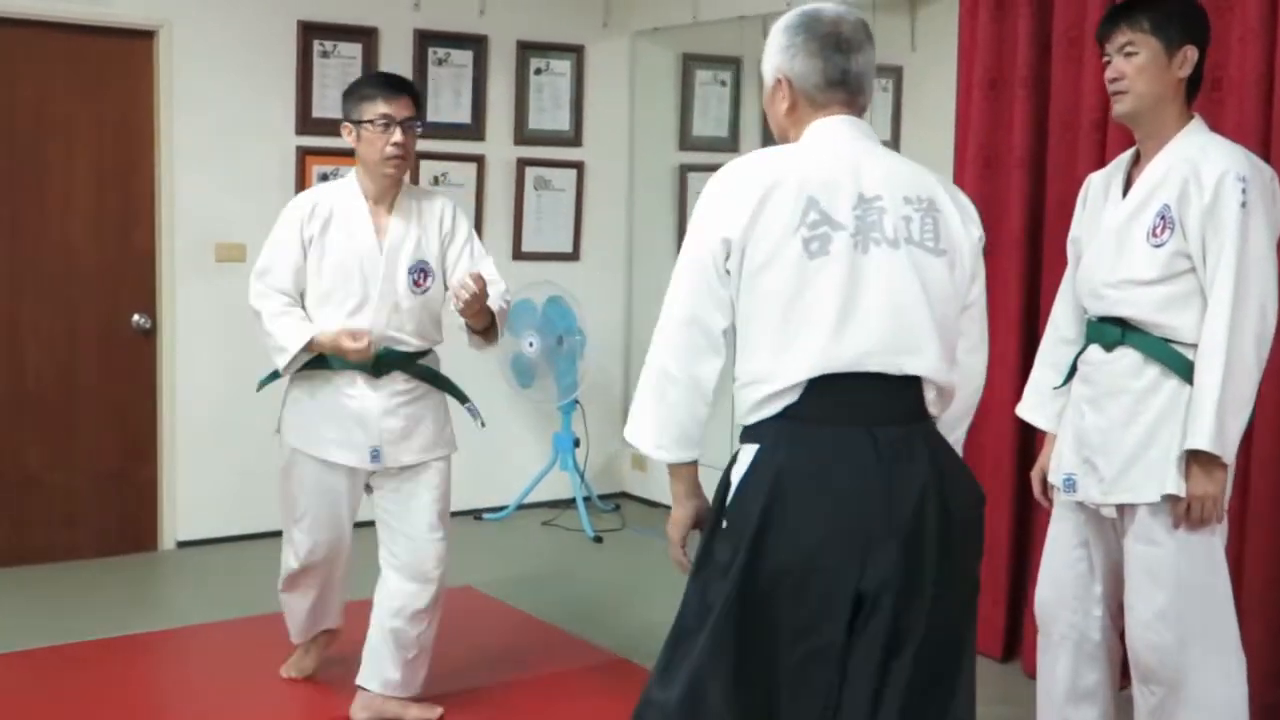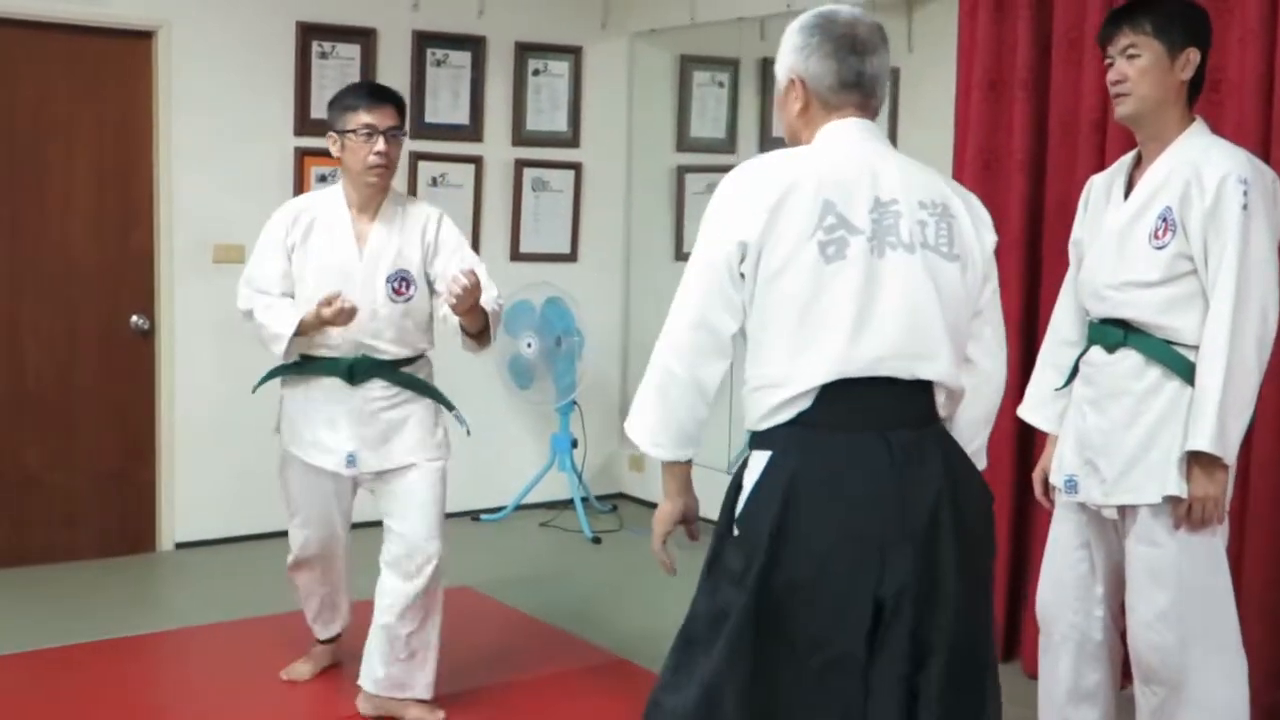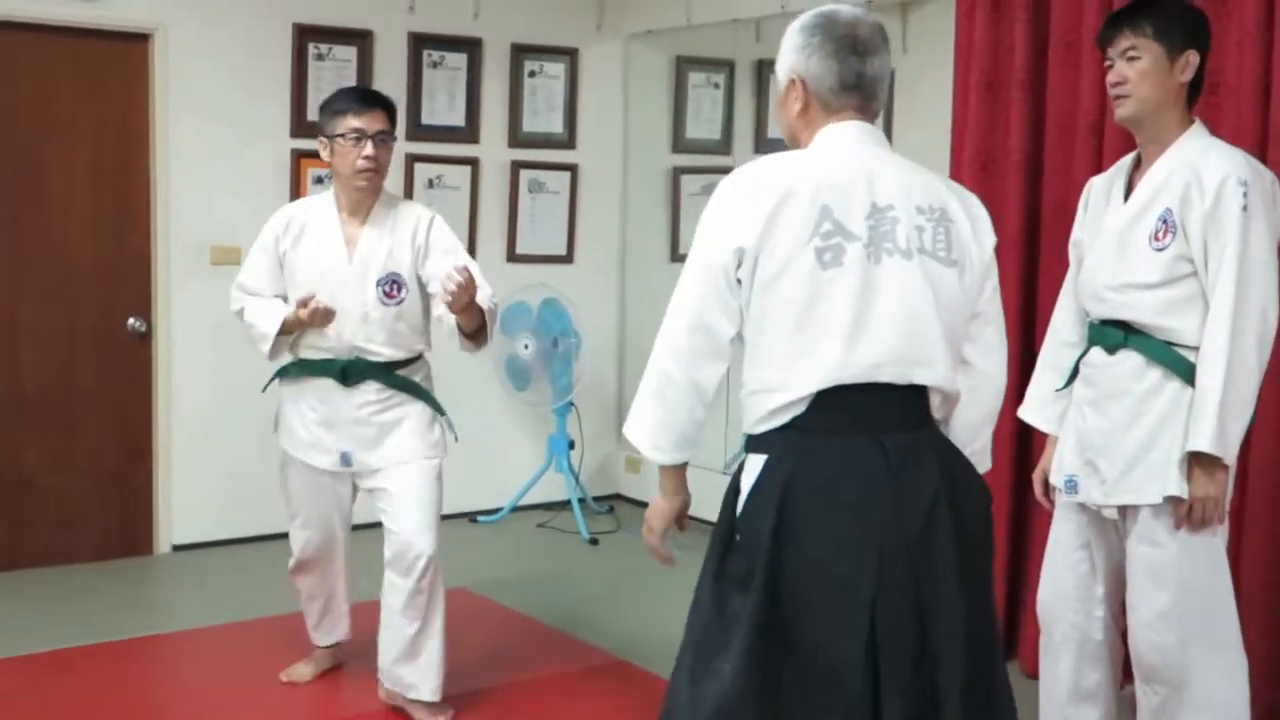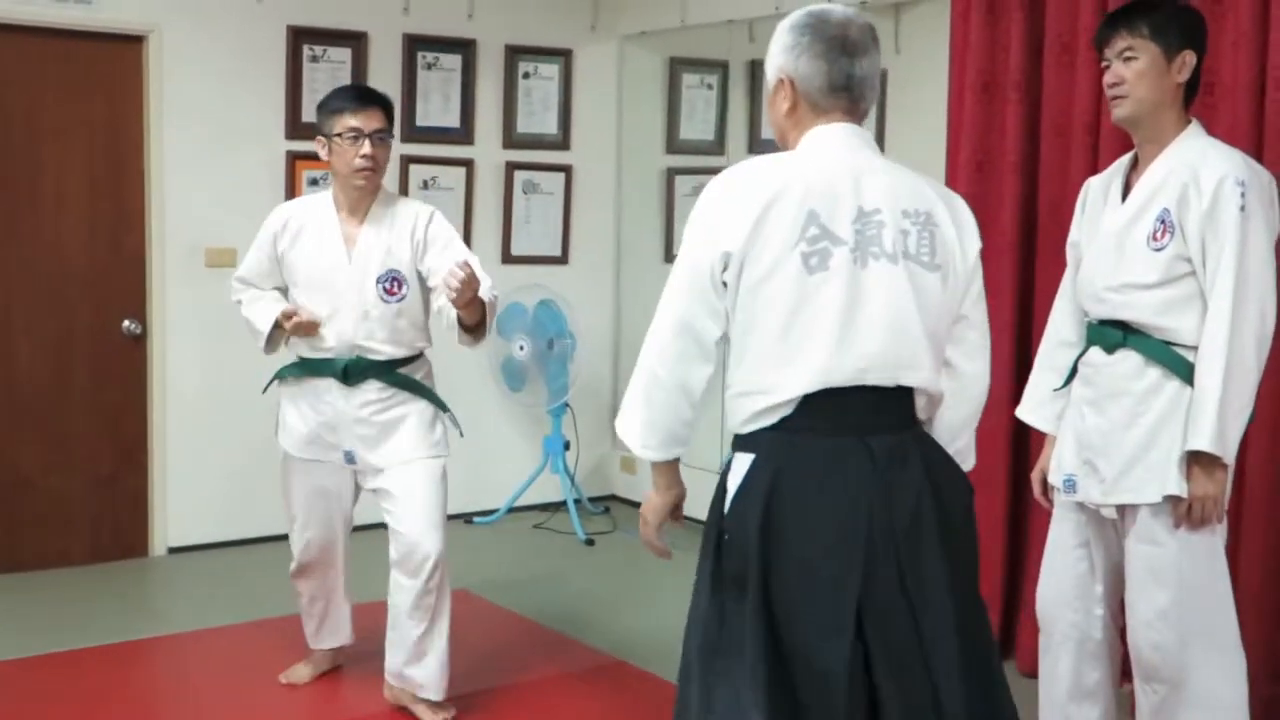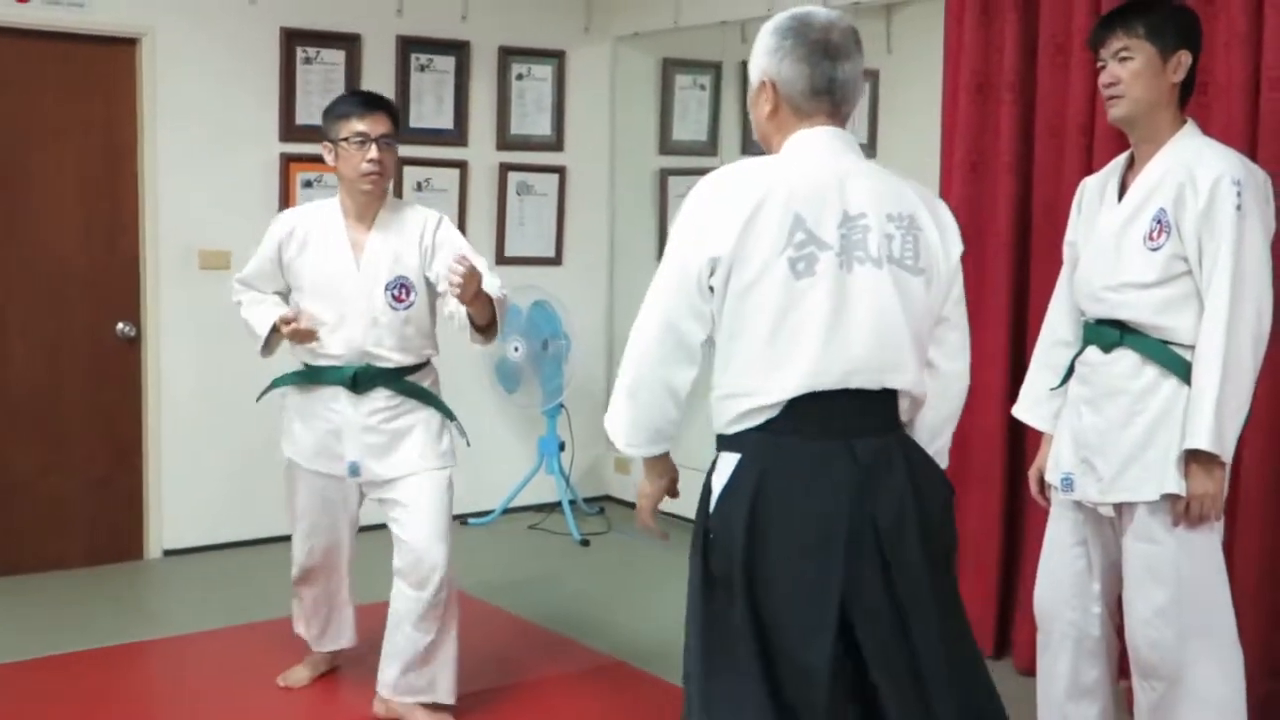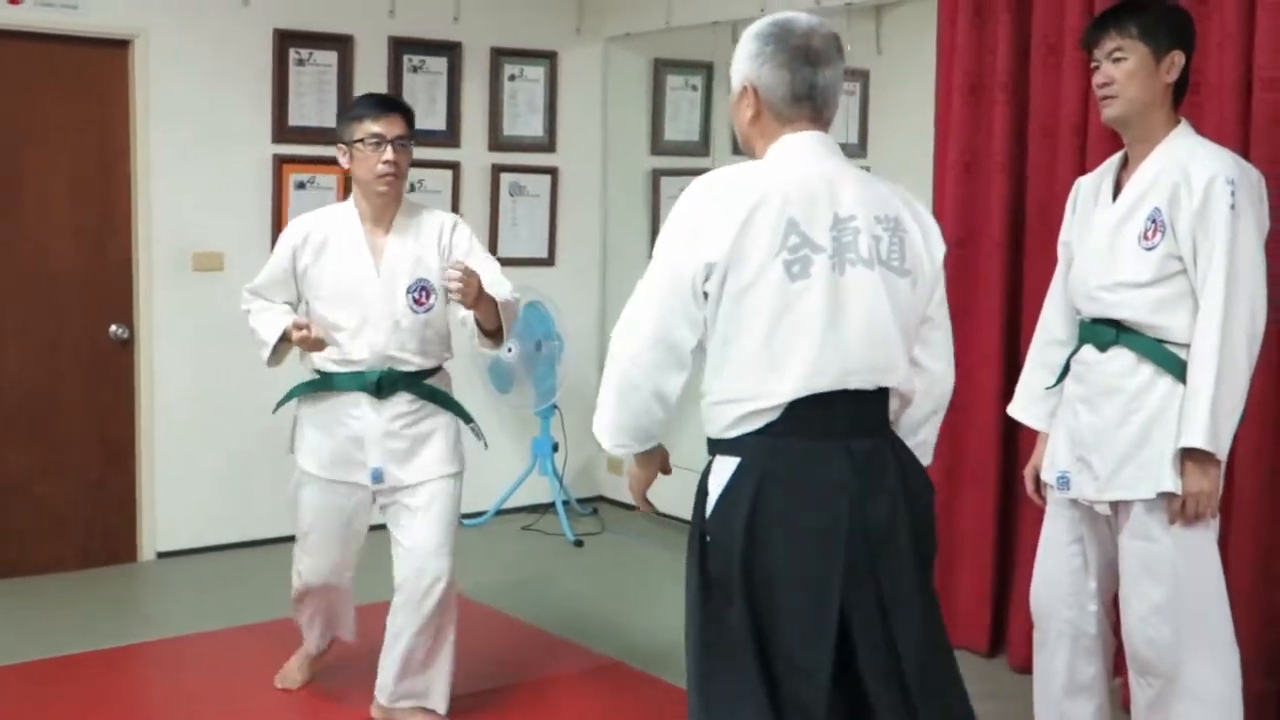
dt=0.1s
person 1, frame 1
right shoulder: (1101, 185)
left wrist: (1209, 451)
right wrist: (1052, 430)
left hip: (1168, 423)
right hip: (1093, 421)
left knee: (1173, 634)
right knee: (1066, 615)
person 1, frame 2
right shoulder: (1103, 187)
left wrist: (1211, 453)
right wrist: (1053, 432)
left hip: (1170, 425)
right hip: (1093, 421)
left knee: (1176, 634)
right knee: (1067, 615)
person 1, frame 3
right shoulder: (1102, 189)
left wrist: (1211, 453)
right wrist: (1053, 432)
left hip: (1169, 426)
right hip: (1094, 422)
left knee: (1175, 634)
right knee: (1068, 615)
person 1, frame 4
right shoulder: (1100, 190)
left wrist: (1210, 453)
right wrist: (1051, 431)
left hip: (1169, 426)
right hip: (1092, 423)
left knee: (1176, 631)
right knee: (1067, 613)
person 1, frame 5
left shoulder: (1220, 178)
right shoulder: (1096, 189)
left wrist: (1207, 450)
right wrist: (1048, 429)
left hip: (1165, 426)
right hip: (1089, 421)
left knee: (1172, 629)
right knee: (1065, 611)
person 1, frame 6
left shoulder: (1215, 177)
right shoulder: (1090, 189)
left elbow: (1231, 318)
left wrist: (1203, 448)
right wrist: (1043, 429)
left hip: (1161, 423)
right hip: (1084, 419)
left knee: (1169, 628)
right knee: (1060, 609)
person 2, frame 1
left shoulder: (746, 185)
right shoulder: (945, 200)
left elbow: (688, 343)
right elbow: (965, 362)
left wrist: (684, 482)
left hip: (796, 472)
right hip: (917, 472)
person 2, frame 2
left shoulder: (760, 186)
right shoulder: (956, 205)
left elbow: (693, 343)
right elbow: (982, 366)
left wrist: (675, 479)
left hip: (805, 477)
right hip: (923, 475)
person 2, frame 3
left shoulder: (758, 190)
right shoulder: (956, 205)
left elbow: (691, 345)
right elbow: (982, 367)
left wrist: (671, 479)
left hip: (802, 481)
right hip: (921, 479)
person 2, frame 4
left shoulder: (745, 192)
right shoulder: (941, 208)
left elbow: (679, 344)
right elbow: (966, 368)
left wrist: (664, 473)
left hip: (788, 481)
right hip: (906, 479)
person 2, frame 5
left shoulder: (731, 196)
right shoulder: (922, 209)
left elbow: (664, 344)
right elbow: (947, 368)
left wrist: (654, 463)
left hip: (774, 483)
right hip: (887, 479)
person 2, frame 6
left shoulder: (723, 198)
right shoulder: (904, 212)
left elbow: (648, 344)
right elbow: (932, 369)
left wrist: (642, 449)
left hip: (770, 485)
right hip: (877, 477)
person 3, frame 1
left shoulder: (442, 215)
right shoulder: (311, 211)
left elbow: (492, 300)
right elbow: (269, 298)
left wrist: (478, 312)
right wrist: (323, 341)
left hip: (414, 402)
right hip: (328, 402)
left knee: (417, 561)
right knee: (313, 546)
right ankle: (314, 632)
person 3, frame 2
left shoulder: (428, 223)
right shoulder: (296, 219)
left elbow: (478, 311)
right elbow: (257, 298)
left wrist: (472, 310)
right wrist: (309, 321)
left hip: (402, 405)
right hip: (318, 403)
left knee: (416, 552)
right knee: (314, 541)
right ankle: (326, 637)
person 3, frame 3
left shoulder: (420, 224)
right shoulder: (290, 225)
left elbow: (475, 313)
right elbow: (248, 299)
left wrist: (468, 307)
right wrist: (293, 320)
left hip: (398, 405)
right hip: (315, 405)
left knee: (414, 547)
right knee: (315, 544)
right ankle: (327, 641)
person 3, frame 4
left shoulder: (419, 221)
right shoulder: (288, 224)
left elbow: (472, 307)
right elbow: (248, 288)
left wrist: (470, 302)
right wrist: (280, 321)
left hip: (400, 404)
right hip: (317, 403)
left knee: (422, 546)
right knee: (315, 544)
right ankle: (326, 644)
person 3, frame 5
left shoulder: (426, 227)
right shoulder: (293, 230)
left elbow: (483, 309)
right elbow: (250, 290)
left wrist: (478, 297)
right wrist: (279, 324)
left hip: (407, 414)
right hip: (322, 412)
left knee: (427, 558)
right knee: (317, 551)
right ankle: (325, 646)
person 3, frame 6
left shoulder: (443, 230)
right shoulder: (307, 234)
left elbow: (501, 312)
right elbow: (260, 301)
left wrist: (480, 301)
right wrist: (290, 331)
left hip: (421, 420)
right hip: (336, 419)
left knee: (427, 573)
right knee: (320, 560)
right ankle: (323, 634)
